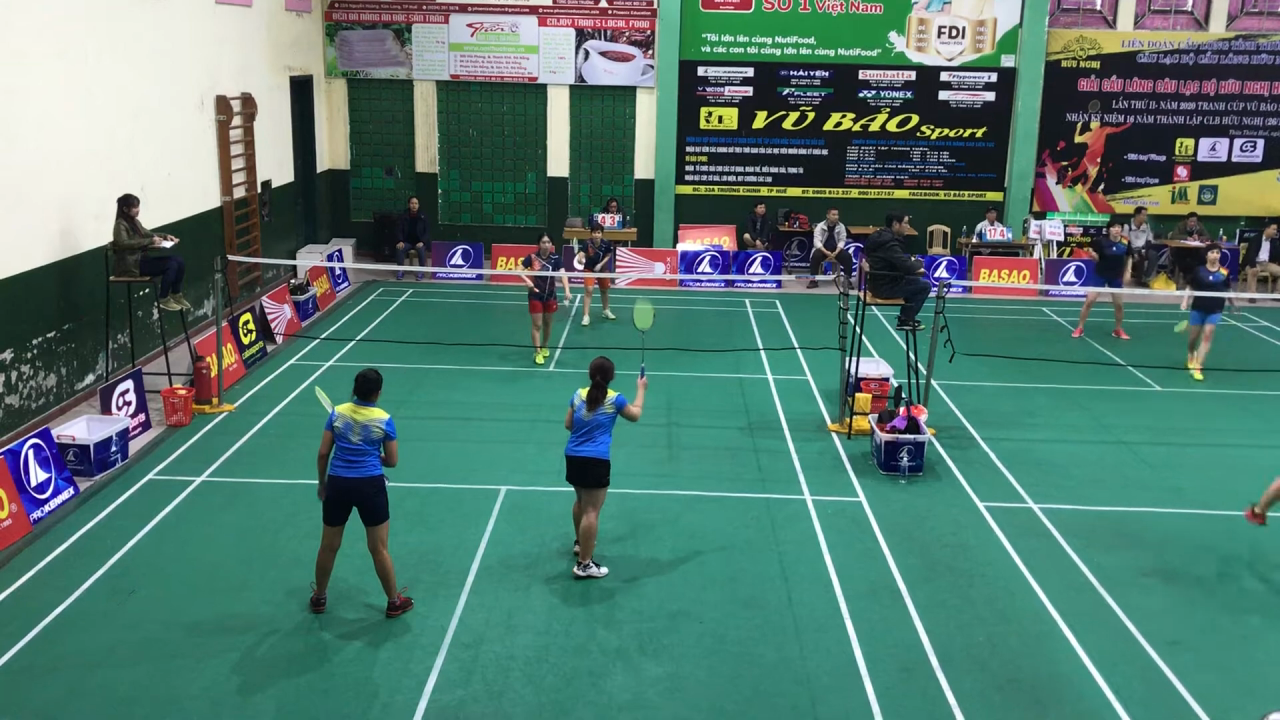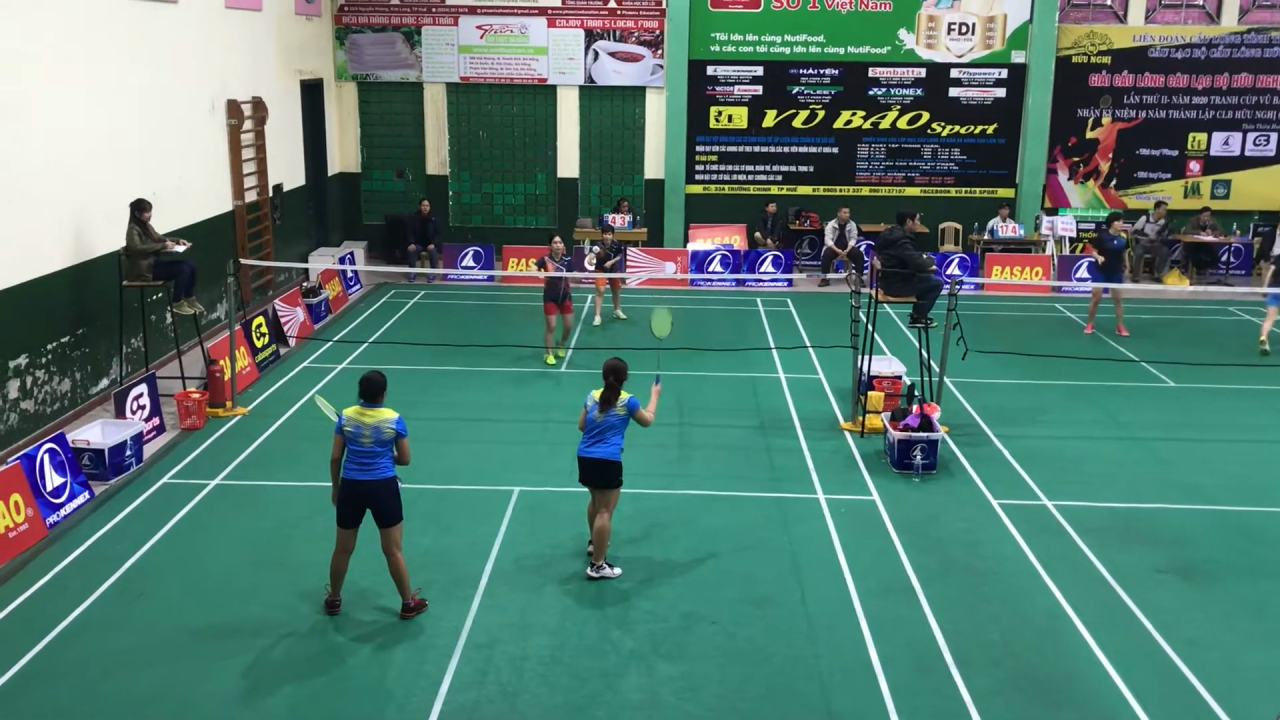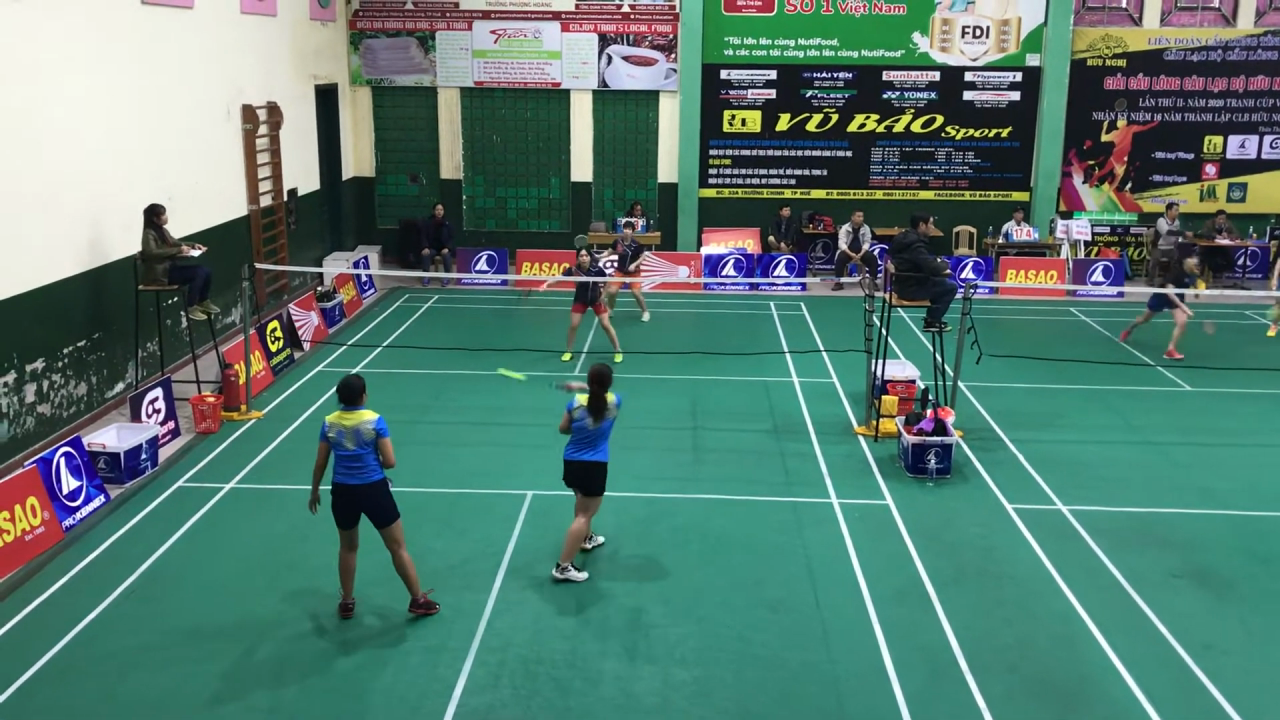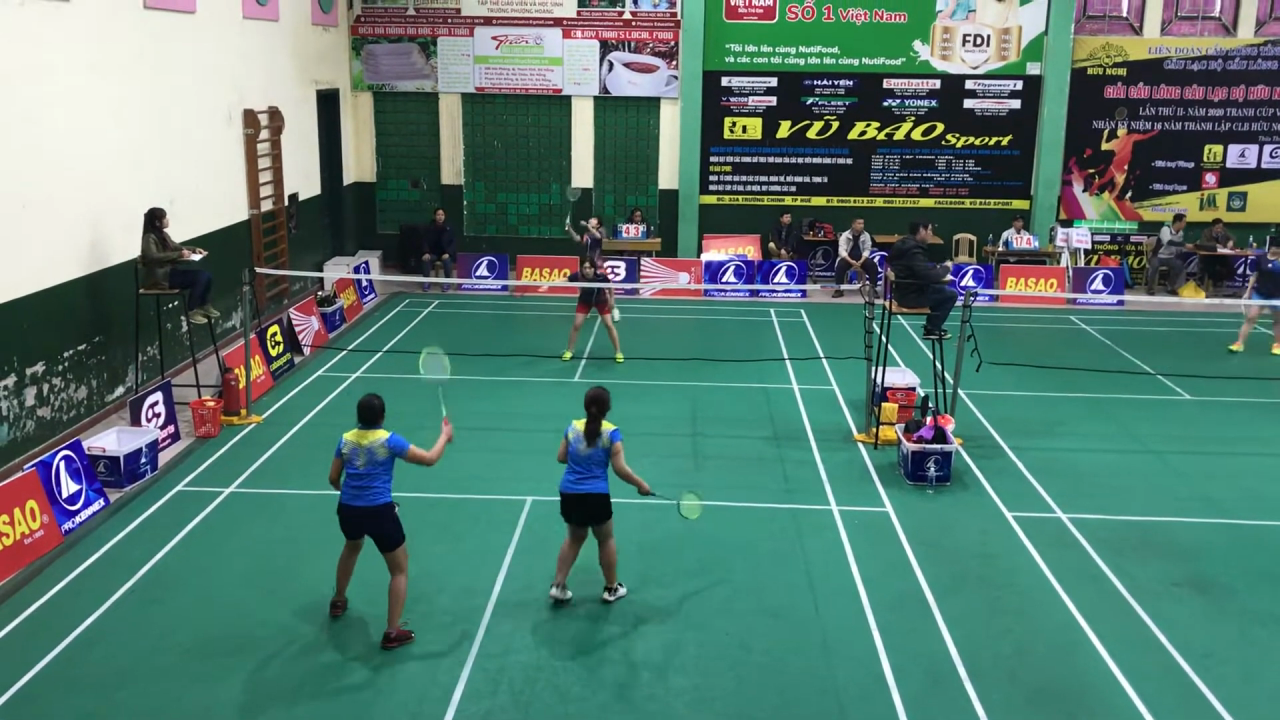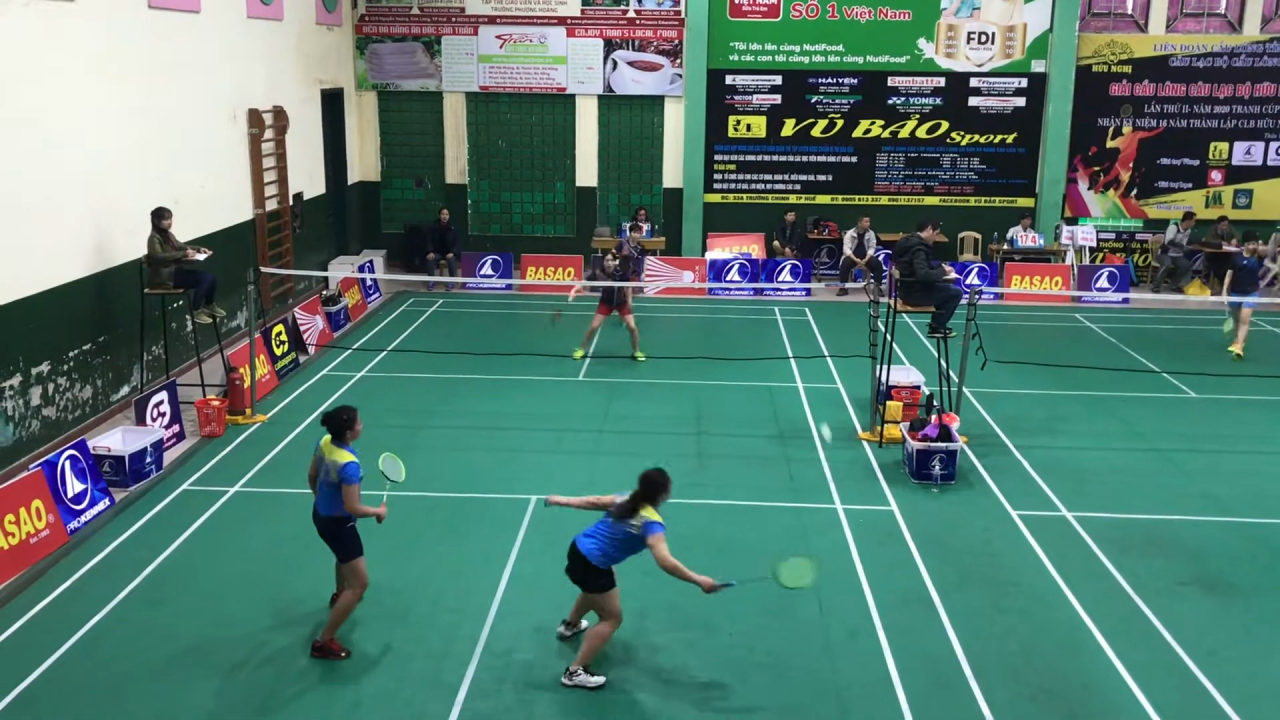
dt=1s
person 1, frame 1
left shoulder: (337, 413)
right shoulder: (384, 420)
left elbow: (323, 453)
right elbow: (392, 461)
left wrist: (322, 483)
left hip: (338, 485)
right hip: (370, 486)
left knee: (328, 546)
right knee: (379, 549)
left ankle: (319, 598)
right ankle: (394, 602)
person 1, frame 2
left shoulder: (346, 417)
right shoulder: (394, 419)
left elbow: (335, 457)
right elbow: (405, 459)
left wrist: (335, 487)
left hip: (351, 487)
right hip: (383, 487)
left knee: (343, 549)
right knee: (393, 550)
left ankle: (333, 599)
right ankle: (408, 603)
person 1, frame 3
left shoulder: (329, 423)
right shoulder: (375, 421)
left elbow: (320, 463)
right elbow: (389, 462)
left wrist: (314, 492)
left hip: (343, 491)
right hip: (373, 489)
left knee: (348, 547)
right knee: (397, 547)
left ankle: (347, 602)
right ankle: (417, 599)
person 1, frame 4
left shoulder: (346, 440)
right shoulder: (389, 440)
left elbow: (333, 478)
right elbow: (428, 458)
right wrist: (445, 434)
left hip: (348, 510)
right hip: (379, 512)
left knee: (351, 549)
right knee: (399, 571)
left ankle: (338, 601)
right ankle: (392, 632)
person 1, frame 5
left shoulder: (324, 444)
right shoulder: (348, 464)
left elbow: (312, 476)
right elbow: (352, 509)
right wrist: (378, 511)
left hip: (321, 515)
right hip: (337, 523)
left knee: (346, 554)
right knee: (359, 585)
left ankle: (340, 595)
right ankle: (323, 642)
person 2, frame 1
left shoulder: (578, 395)
right shoulder: (615, 399)
left elbow: (568, 424)
right elbow: (635, 415)
right wrist: (640, 390)
left hip: (573, 456)
right hip: (595, 460)
left knee: (581, 502)
right knee: (591, 511)
left ankle: (580, 542)
right ankle: (584, 564)
person 2, frame 2
left shoulder: (592, 396)
right shoulder: (628, 401)
left elbow: (581, 426)
right elbow: (646, 420)
right wrist: (654, 395)
left hip: (584, 457)
right hip: (607, 461)
left knee: (596, 501)
right knee: (604, 512)
left ankle: (594, 542)
right ankle: (597, 565)
person 2, frame 3
left shoulder: (576, 401)
right shoulder: (614, 402)
left elbow: (563, 428)
right wrist: (582, 387)
left hip: (571, 461)
right hip: (595, 465)
left knee: (583, 502)
right knee: (584, 515)
left ankle: (586, 538)
right ankle: (563, 566)
person 2, frame 4
left shoulder: (573, 427)
right shoulder: (611, 432)
left elbow: (561, 458)
right elbow: (620, 469)
right wrist: (641, 484)
left hip: (569, 494)
right hip: (596, 496)
left knee: (575, 538)
right knee: (606, 539)
left ankle: (558, 586)
right ankle: (611, 588)
person 2, frame 5
left shoulder: (626, 500)
right shoulder: (650, 522)
left elbow: (593, 502)
right elbow: (665, 562)
left wrist: (559, 500)
right wrist: (699, 580)
left hip: (579, 548)
right hip: (590, 563)
left knee: (597, 587)
right knee: (612, 619)
left ankle: (569, 626)
right ankle: (575, 672)
